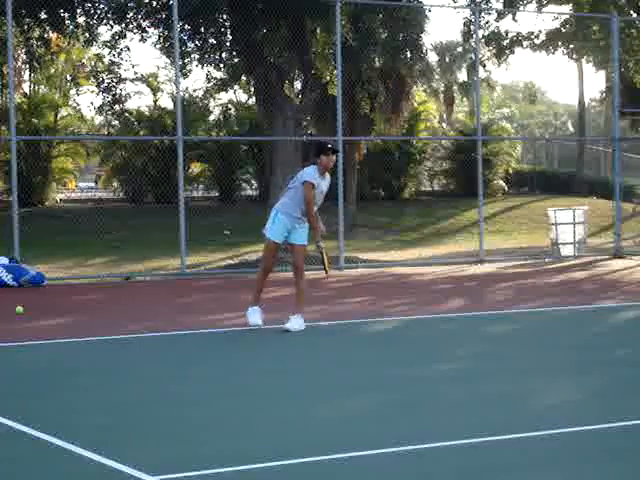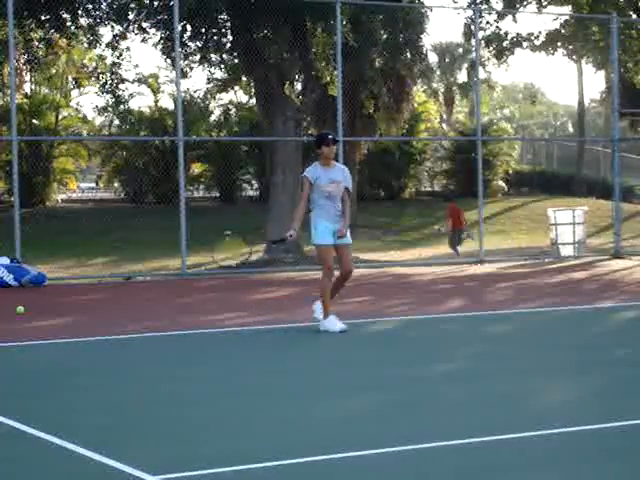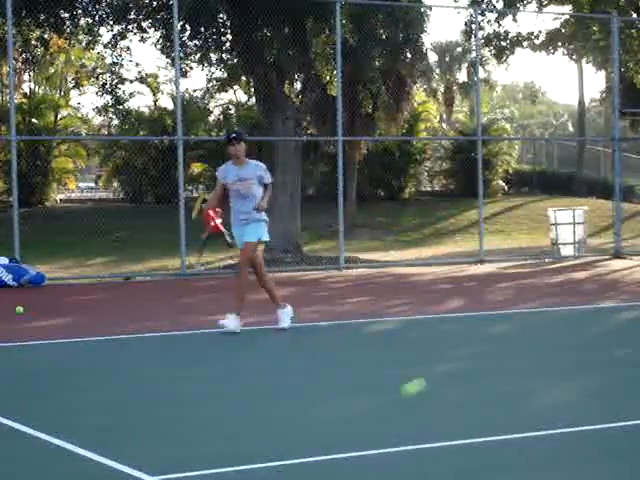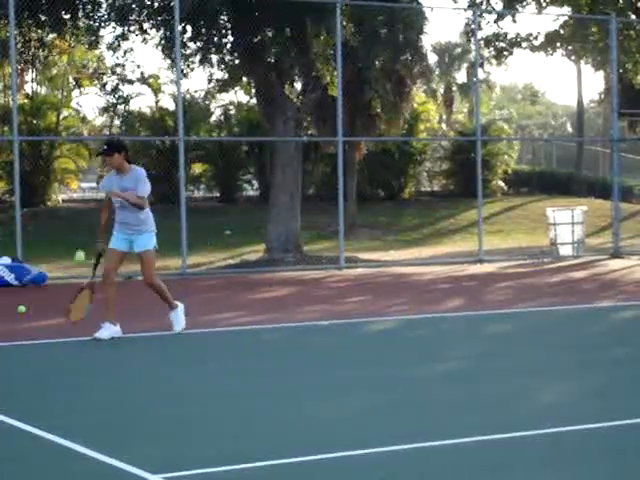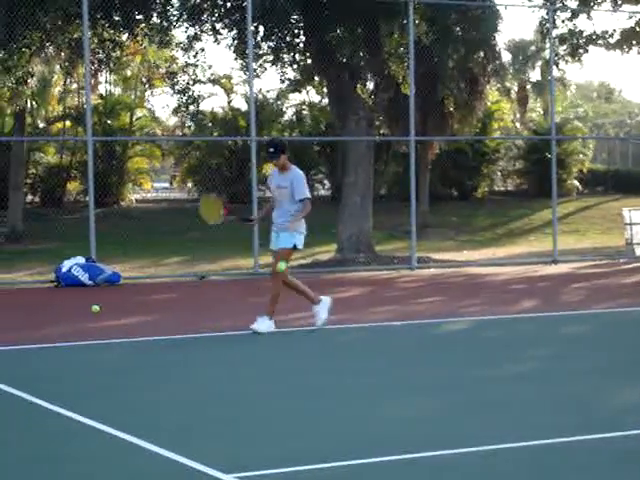
dt=1s
person 1, frame 1
left shoulder: (326, 179)
right shoulder: (309, 176)
right elbow: (308, 210)
left wrist: (319, 223)
right wrist: (317, 236)
left hip: (300, 224)
right hip: (281, 218)
left knee: (299, 269)
right knee: (266, 266)
left ankle: (298, 316)
right ankle: (254, 307)
person 1, frame 2
left shoulder: (343, 171)
right shoulder: (311, 172)
left elbow: (346, 200)
right elbow: (303, 202)
left wrist: (346, 223)
right wrist: (294, 228)
left hip: (339, 225)
right hip: (321, 224)
left knee: (347, 270)
right knee: (329, 270)
left ankle: (322, 302)
right ankle: (326, 317)
person 1, frame 3
left shoulder: (257, 167)
right shoulder: (224, 170)
left elbow: (269, 185)
right elbow: (215, 197)
left wrist: (264, 200)
right wrist: (206, 203)
left hip: (255, 223)
right hip: (238, 224)
left knee: (241, 267)
right knee: (259, 272)
left ankle: (235, 316)
right ankle: (282, 308)
person 1, frame 4
left shoulder: (139, 174)
right shoulder: (108, 179)
left elbow: (142, 204)
right elbow: (105, 210)
left wrist: (121, 195)
right wrist: (100, 238)
left hip: (143, 231)
right hip: (120, 232)
left knee: (150, 279)
right knee: (107, 274)
left ankle: (174, 307)
right ankle: (111, 325)
person 1, frame 5
left shoulder: (297, 175)
right shoulder: (273, 175)
left elbow: (306, 205)
left wrist: (296, 219)
right wrist: (259, 216)
left hip: (292, 231)
right hip: (277, 229)
left knee: (277, 274)
right knee: (283, 277)
left ankle: (268, 318)
right ankle: (319, 302)
